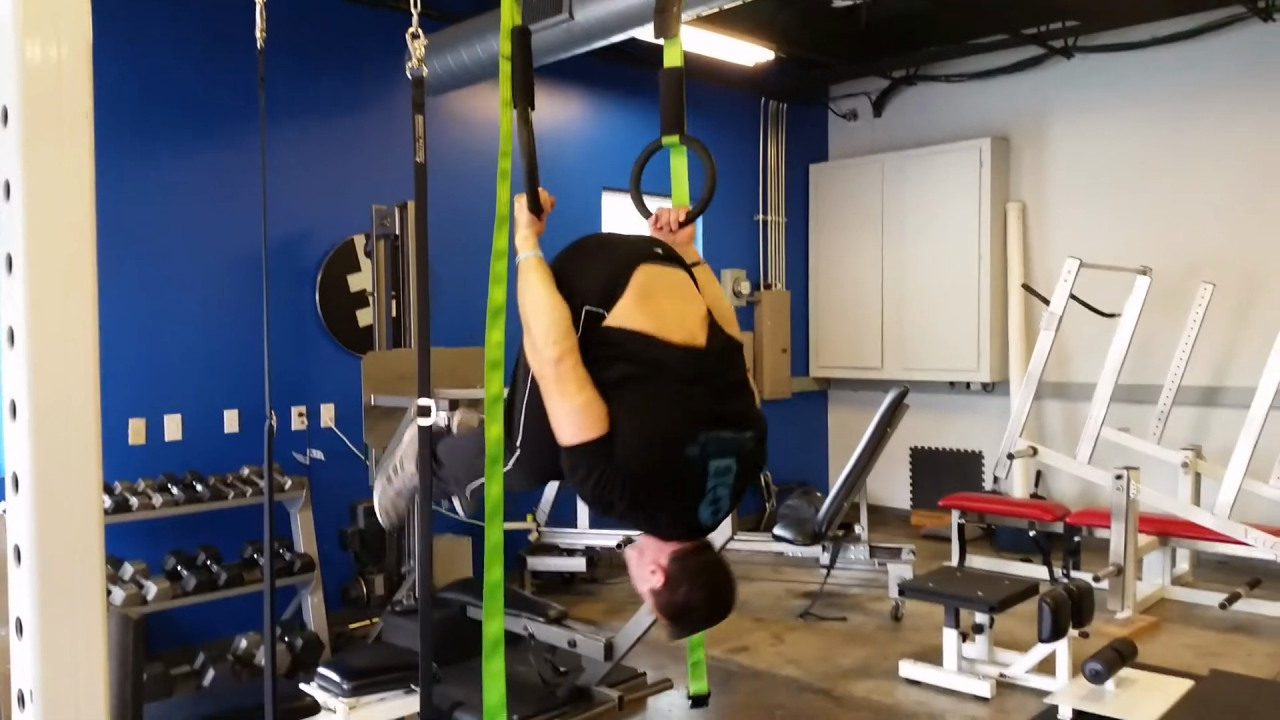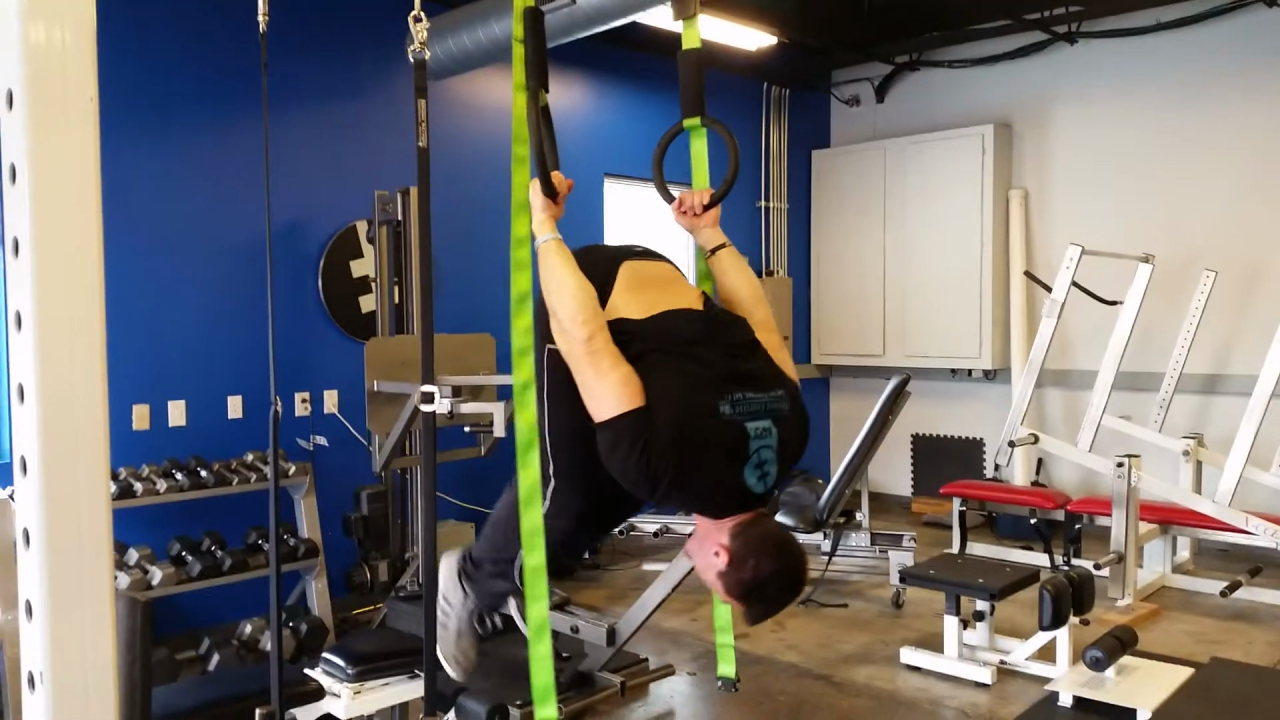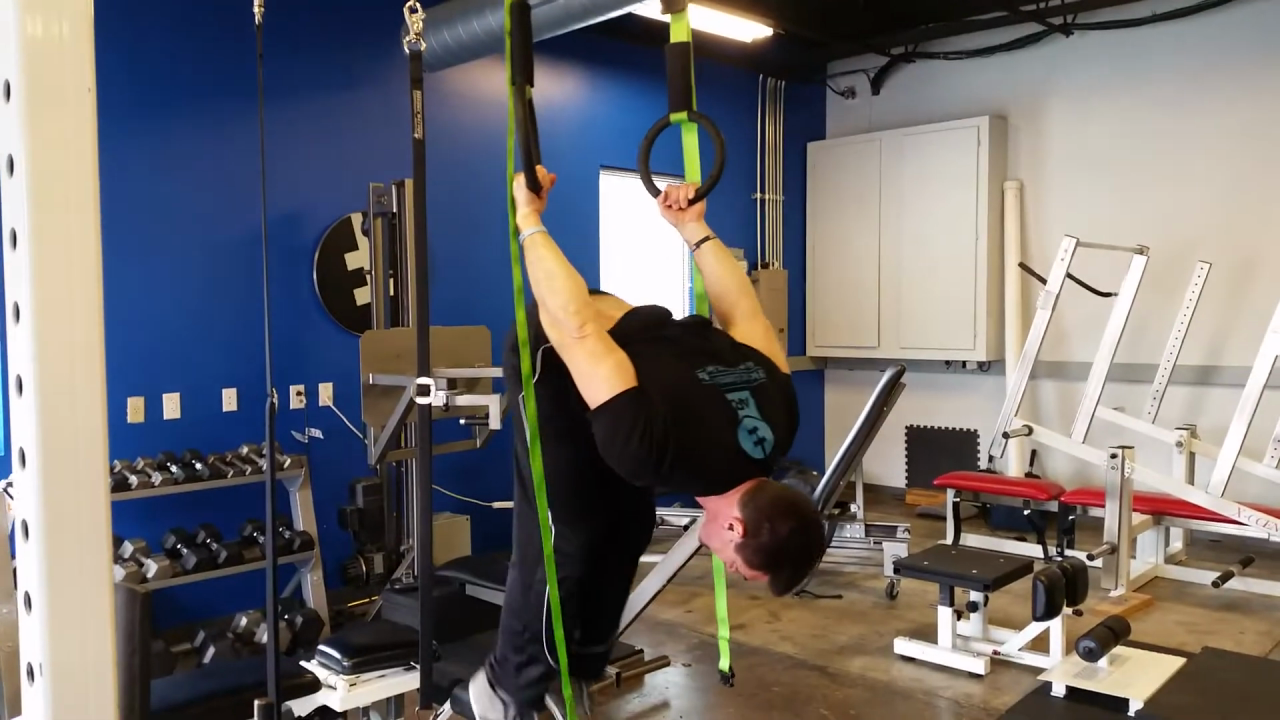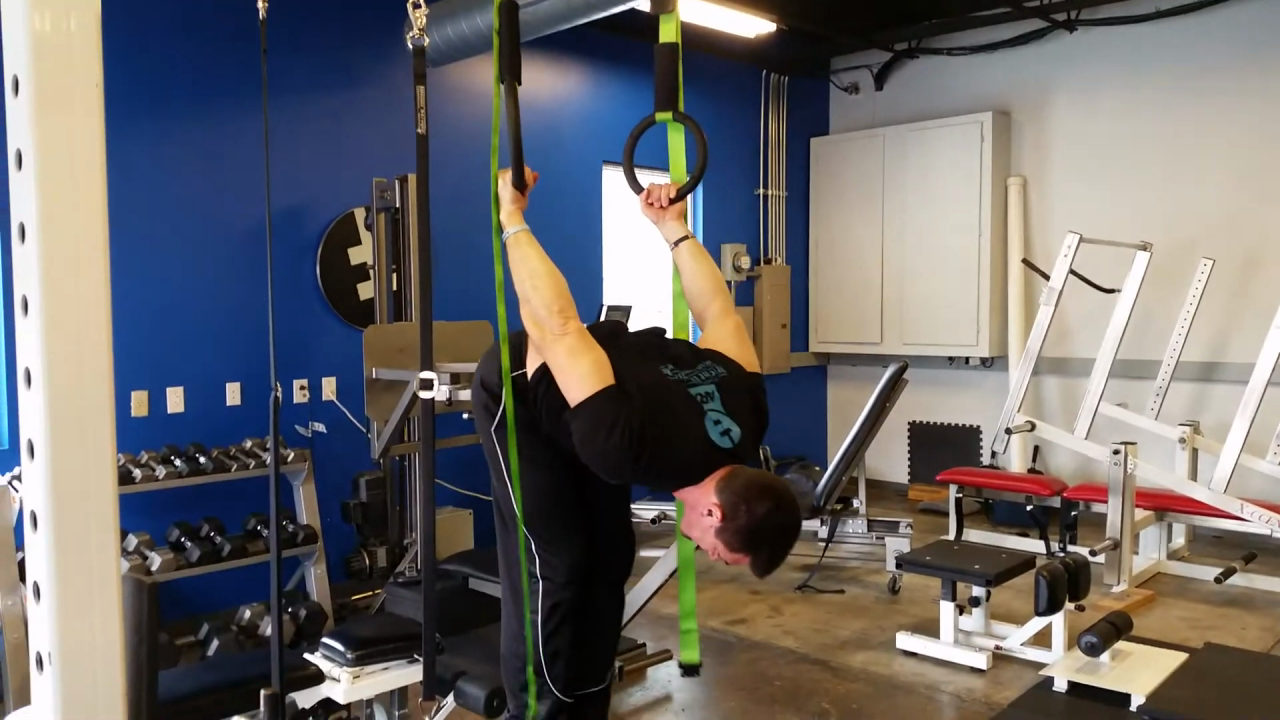
dt=0.4s
person 1, frame 1
left shoulder: (740, 464)
right shoulder: (620, 486)
left elbow: (731, 342)
right elbow: (556, 364)
left wrist: (688, 254)
right wrist: (527, 243)
right hip: (598, 287)
right knee: (527, 460)
right ankle: (432, 466)
person 1, frame 2
left shoulder: (784, 438)
right shoulder: (677, 460)
left elbow: (760, 324)
right elbow: (588, 346)
left wrist: (710, 239)
right wrist: (544, 227)
right hip: (608, 298)
left knee: (621, 494)
right knee: (565, 491)
left ankle: (517, 582)
right ankle: (471, 584)
person 1, frame 3
left shoulder: (775, 420)
right shoulder: (657, 446)
left elbow: (744, 316)
right elbow: (575, 333)
left wrist: (695, 230)
right wrist: (530, 221)
left hip: (620, 330)
right hip: (553, 356)
left knee: (628, 527)
right knee: (566, 536)
left ankle: (576, 669)
person 1, frame 4
left shoulder: (744, 418)
right shoulder: (632, 440)
left elbow: (718, 316)
right elbow: (554, 329)
left wrist: (674, 231)
right wrist: (513, 221)
left hip: (572, 395)
right hip: (520, 389)
left knee: (609, 557)
right knee: (552, 566)
